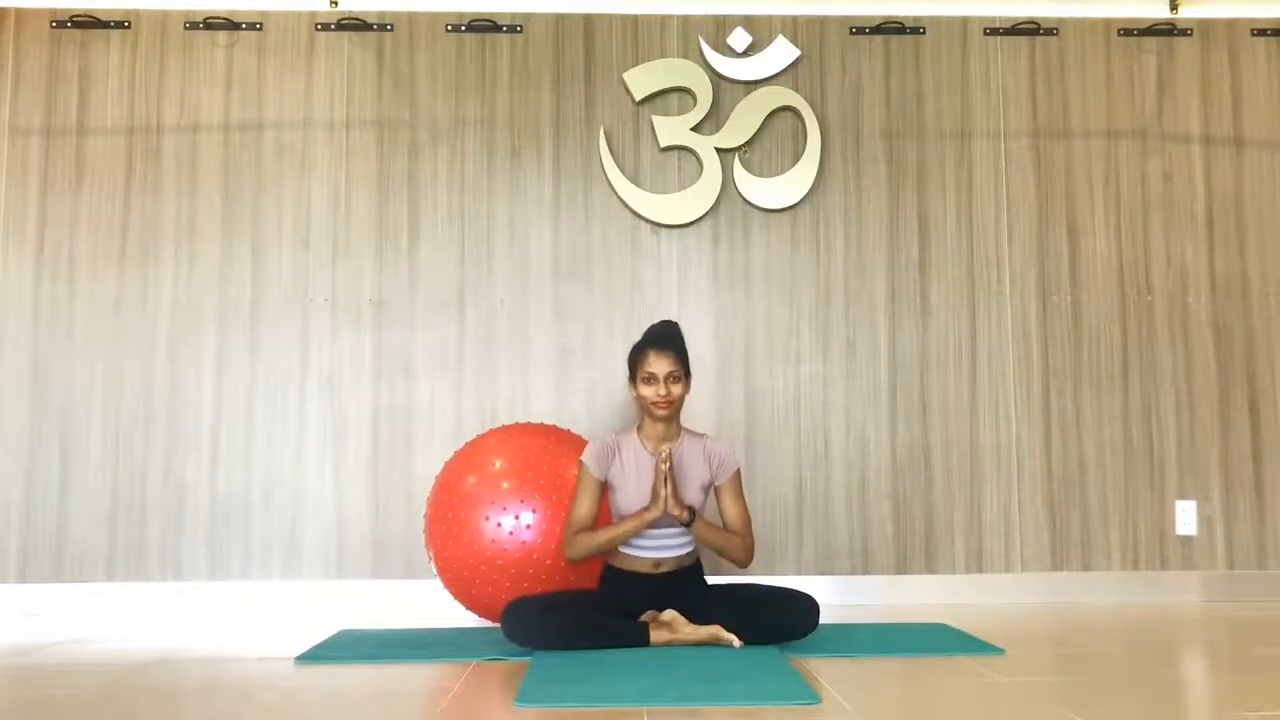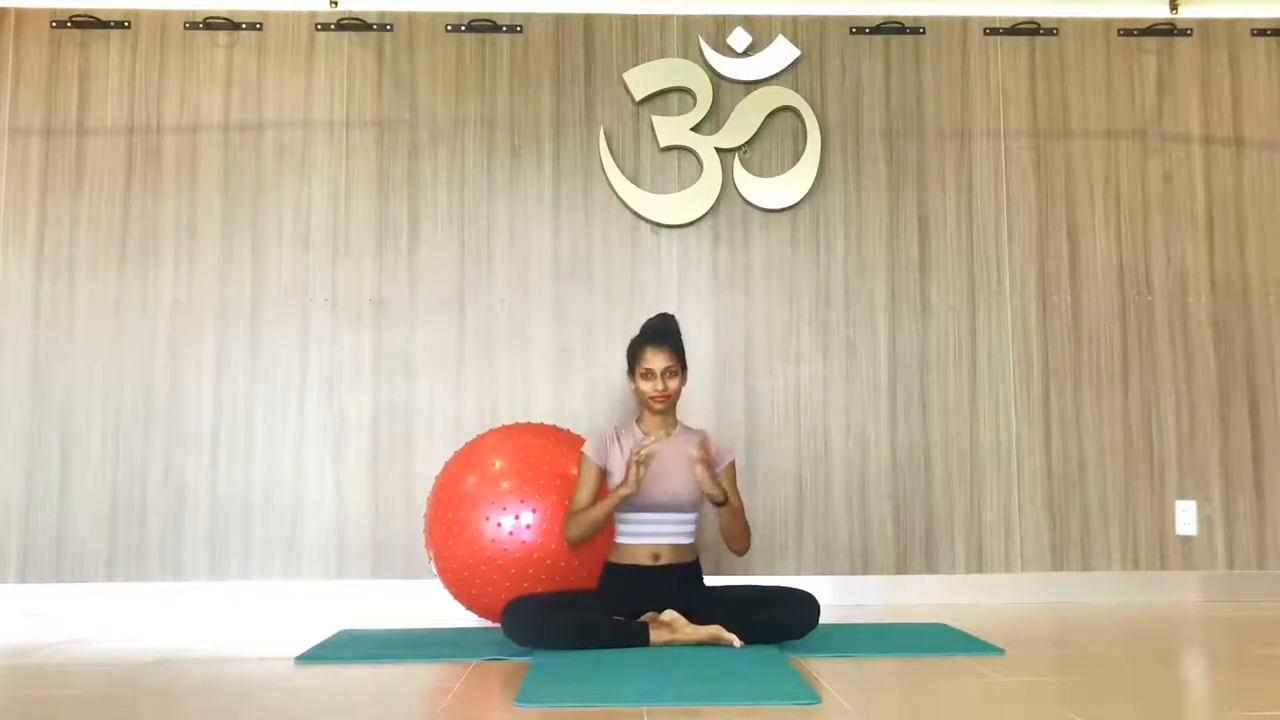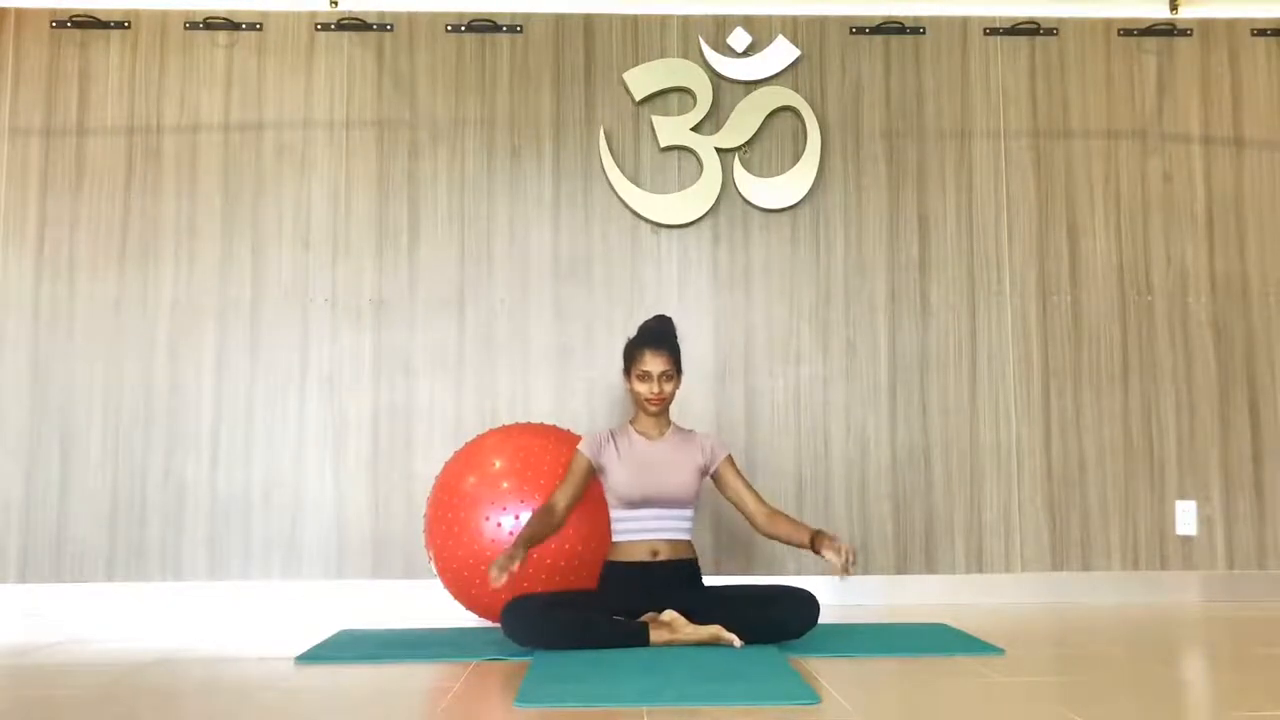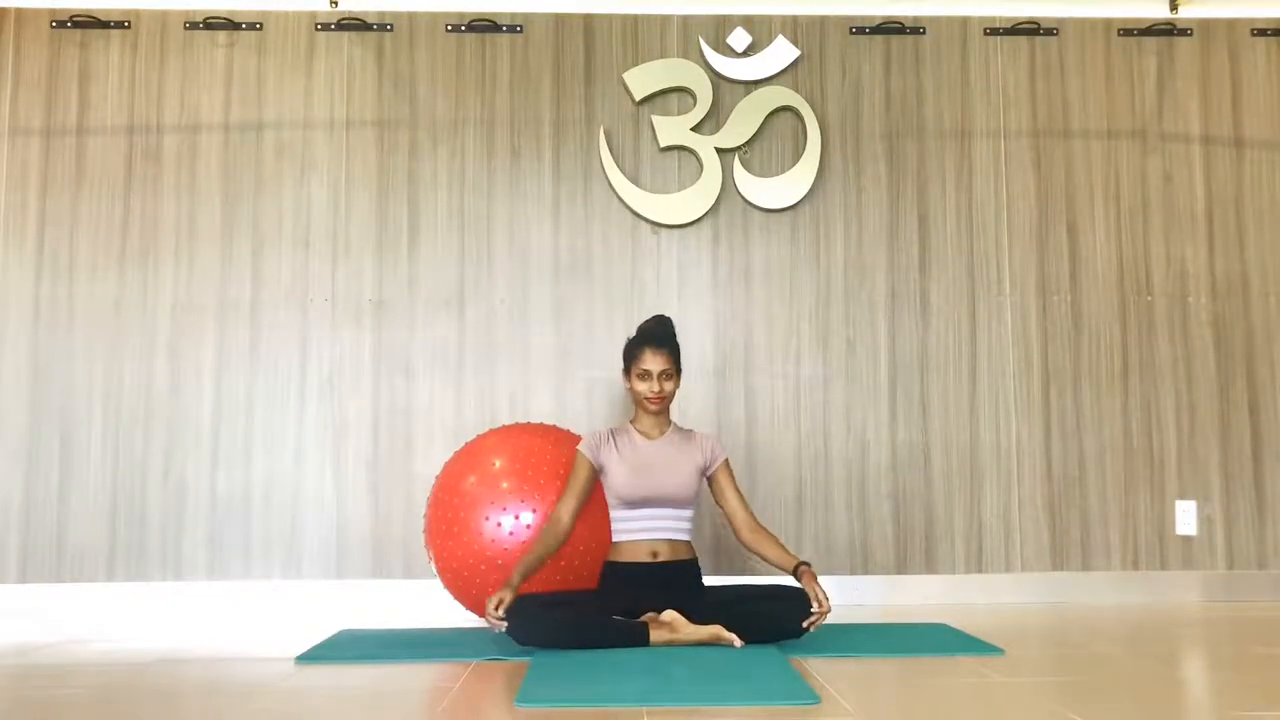
dt=0.4s
person 1, frame 1
left shoulder: (714, 454)
right shoulder: (605, 451)
left elbow: (743, 552)
right elbow: (573, 547)
left wrist: (683, 511)
right wrist: (651, 510)
left hip: (688, 590)
right hip: (620, 590)
left knee: (801, 611)
right knee: (519, 618)
left ankle: (654, 625)
right ankle: (669, 633)
person 1, frame 2
left shoulder: (709, 448)
right shoulder: (605, 444)
left elbow: (740, 544)
right elbow: (572, 532)
left wrist: (715, 492)
right wrist: (626, 487)
left hip: (686, 588)
right hip: (620, 588)
left knee: (802, 608)
right knee: (518, 616)
left ankle: (637, 628)
right ankle: (671, 632)
person 1, frame 3
left shoulder: (703, 447)
right shoulder: (601, 445)
left elbow: (762, 516)
right elbow: (555, 508)
left wrist: (816, 538)
right wrist: (520, 546)
left hip: (686, 587)
right hip: (621, 587)
left knee: (802, 606)
right knee: (520, 616)
left ankle: (631, 630)
right ankle: (668, 633)
person 1, frame 4
left shoulder: (703, 447)
right shoulder: (600, 445)
left elbow: (747, 526)
right elbow: (561, 521)
left wrist: (801, 569)
right wrist: (514, 581)
left hip: (686, 586)
right hip: (619, 587)
left knee: (797, 606)
right knee: (521, 616)
left ankle: (645, 628)
right ankle: (670, 633)
